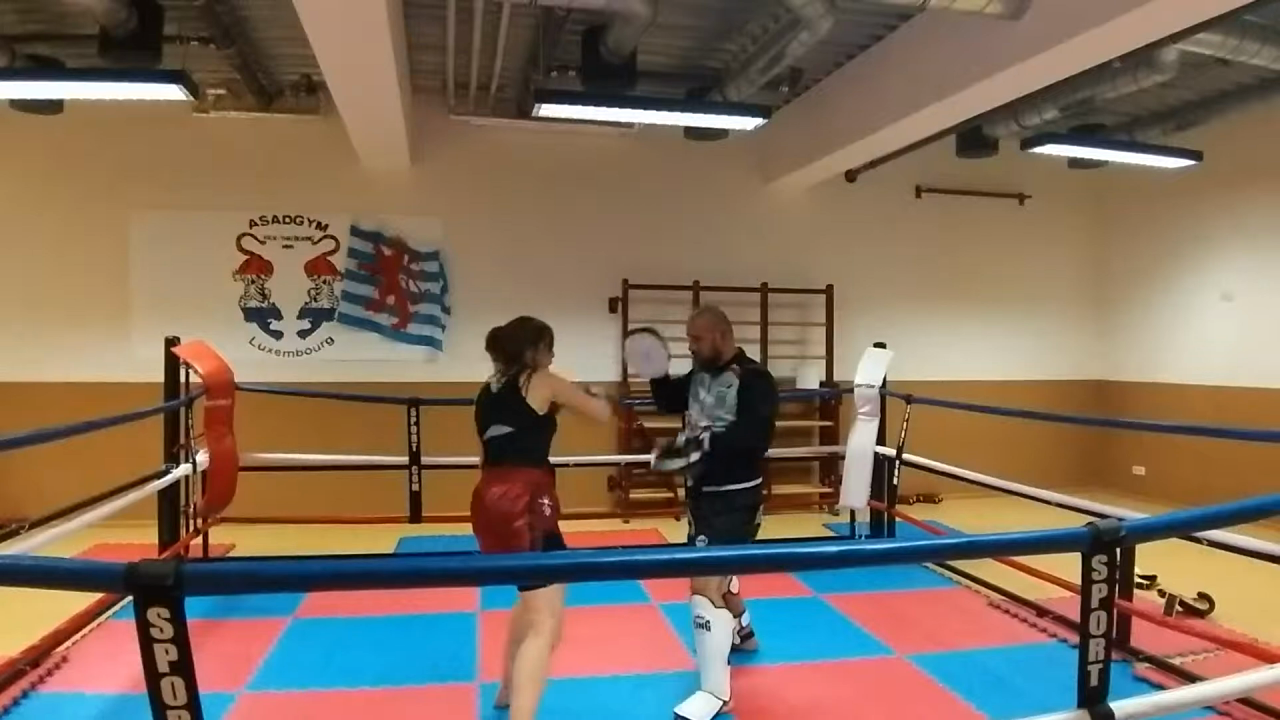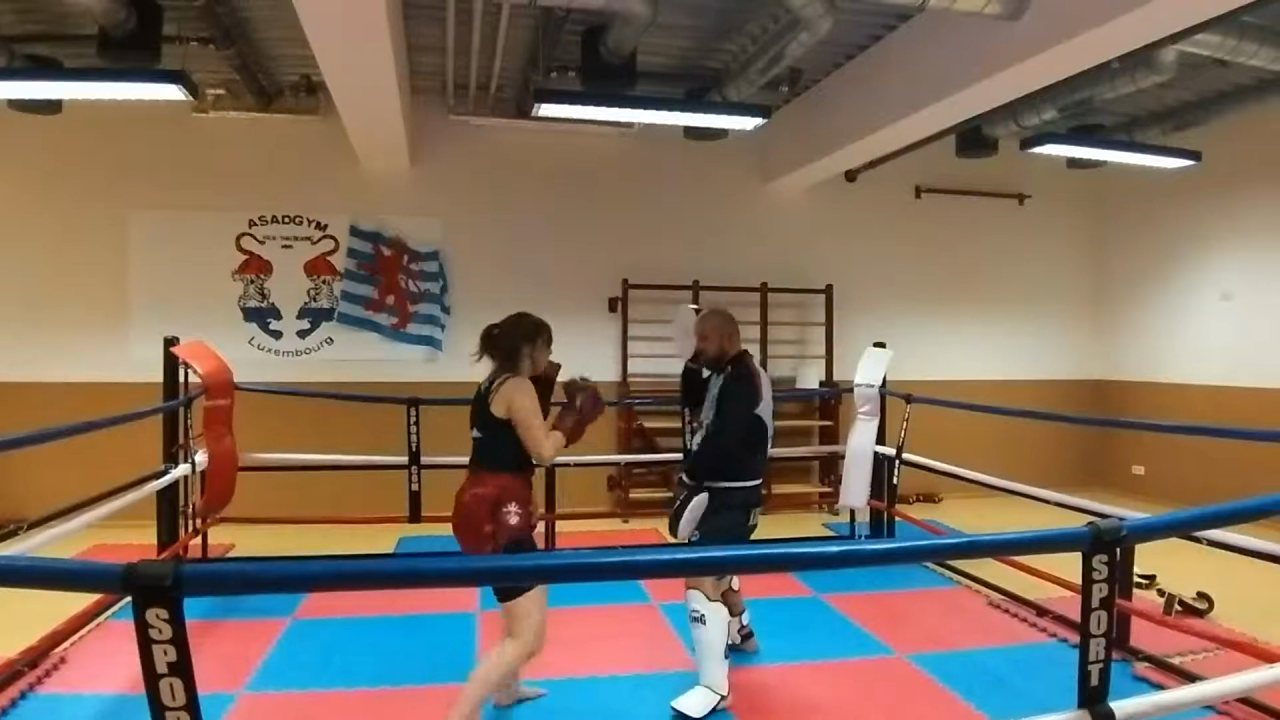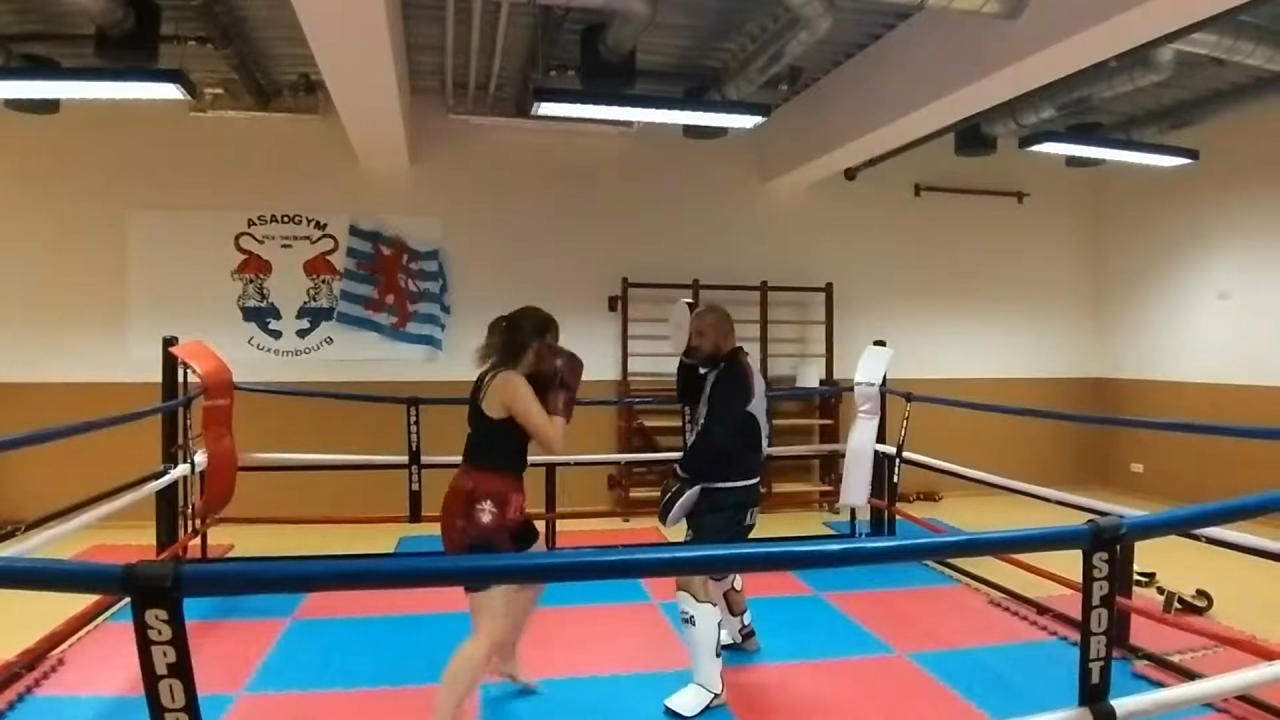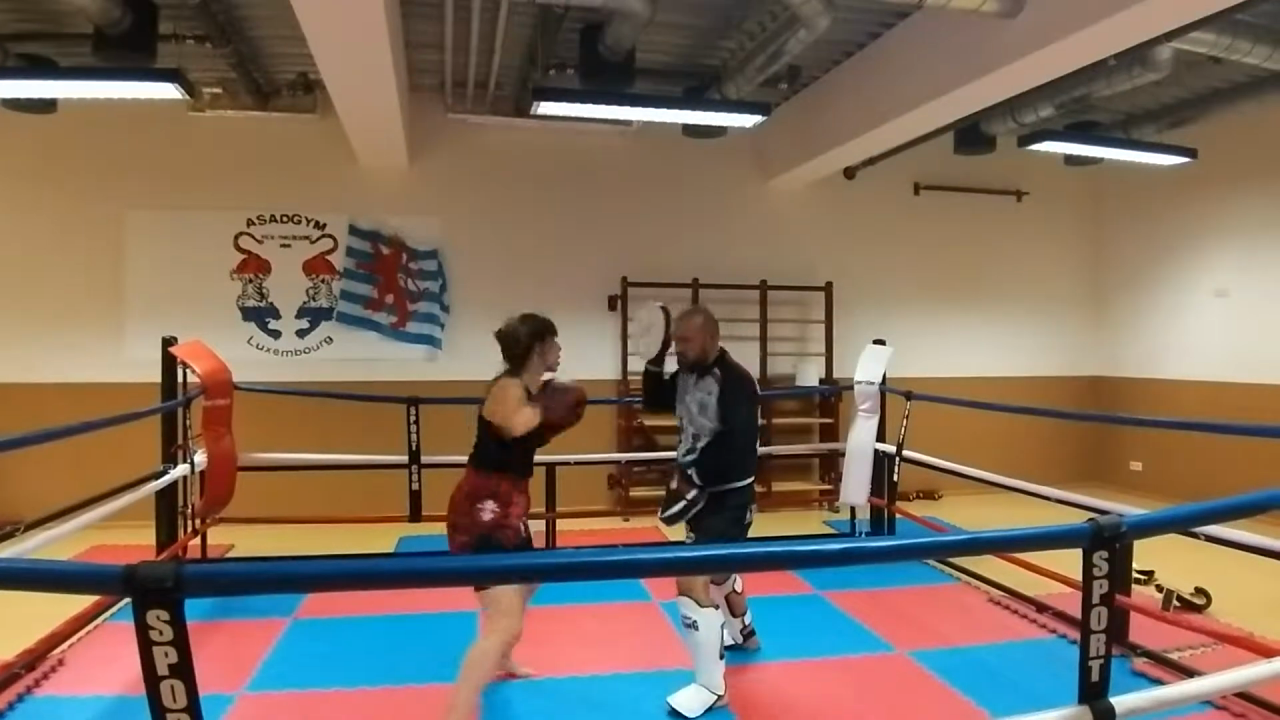
dt=0.2s
person 1, frame 1
left shoulder: (754, 379)
right shoulder: (700, 374)
left elbow: (755, 436)
right elbow: (669, 403)
left wrist: (699, 444)
right wrist: (657, 373)
left hip: (734, 497)
right hip: (704, 492)
left knee: (705, 585)
right knee: (716, 571)
right ankle: (741, 633)
person 1, frame 2
left shoulder: (743, 379)
right shoulder: (724, 374)
left elbow: (722, 438)
right elbow: (694, 403)
left wrist: (687, 477)
right wrist: (692, 364)
left hip: (732, 496)
right hip: (717, 490)
left knee: (701, 579)
left ankle: (714, 687)
right ankle: (740, 633)
person 1, frame 3
left shoulder: (735, 375)
right shoulder: (728, 371)
left elbow: (716, 436)
right elbow: (690, 399)
left wrist: (681, 473)
right wrist: (688, 358)
left hip: (728, 494)
right hip: (722, 489)
left knee: (692, 579)
left ankle: (708, 685)
right ankle: (741, 632)
person 1, frame 4
left shoulder: (735, 381)
right shoulder: (691, 374)
left elbow: (737, 447)
right elbow: (655, 401)
left wrist: (692, 478)
right wrist: (654, 360)
left hip: (726, 496)
right hip: (708, 492)
left knee: (692, 583)
left ankle: (711, 685)
right ankle: (742, 631)
person 2, frame 1
left shoulder: (487, 394)
right shoulder: (540, 382)
right elbow: (601, 413)
right wrist: (591, 398)
left hip: (490, 501)
right hip: (525, 503)
left knee: (535, 596)
right knee: (545, 628)
person 2, frame 2
left shoulder: (492, 386)
right shoulder: (518, 386)
right elbow: (543, 451)
left wrist: (552, 403)
right wrist: (574, 418)
left hip: (479, 505)
right hip: (500, 509)
left knee: (522, 597)
right knee: (526, 639)
left ankle: (506, 686)
person 2, frame 3
left shoulder: (498, 378)
right shoulder: (511, 382)
left elbow: (512, 429)
right elbow: (554, 442)
left wrist: (545, 384)
right wrist: (561, 393)
left hip: (496, 502)
right hip: (481, 507)
right knee: (489, 633)
left ankle: (505, 661)
person 2, frame 4
left shoulder: (529, 390)
right shoulder: (508, 388)
left elbow: (531, 437)
right elbow: (515, 425)
left wrist: (553, 408)
right wrist: (550, 407)
left hip: (505, 506)
right hip: (484, 509)
left knee: (524, 582)
right knee: (505, 627)
left ankle: (499, 663)
